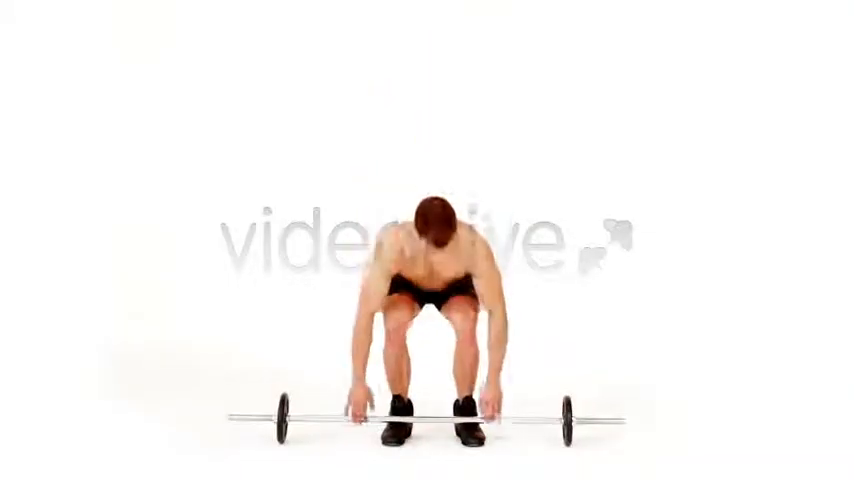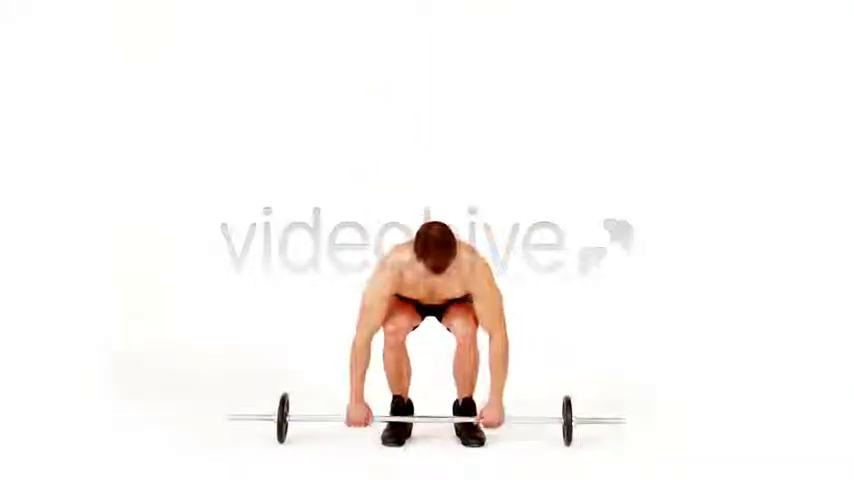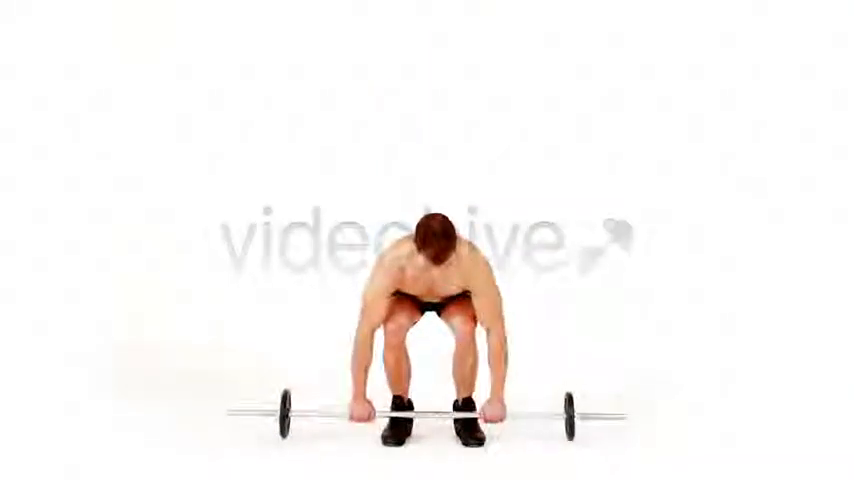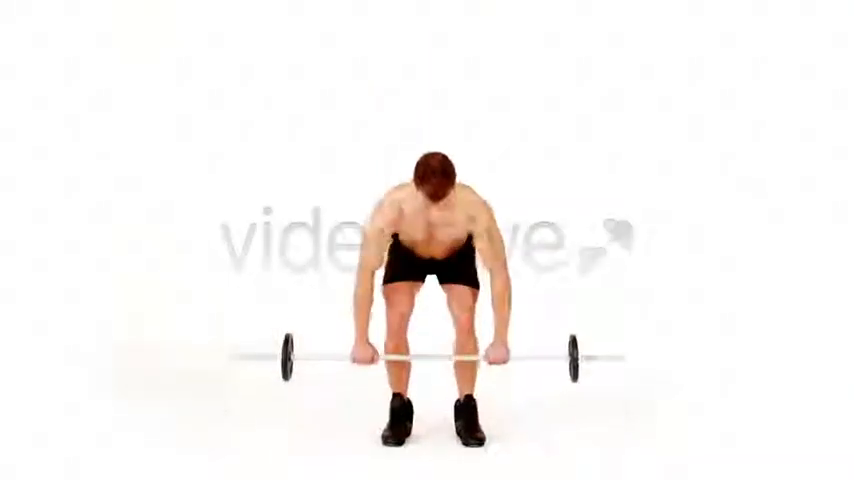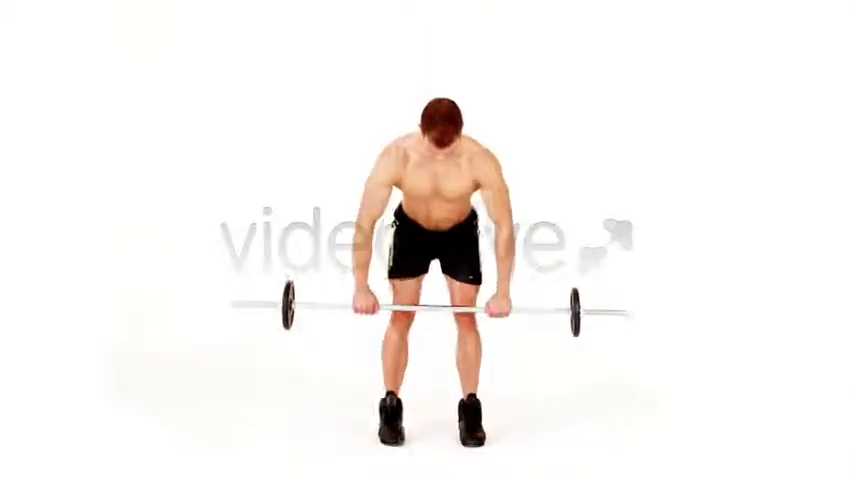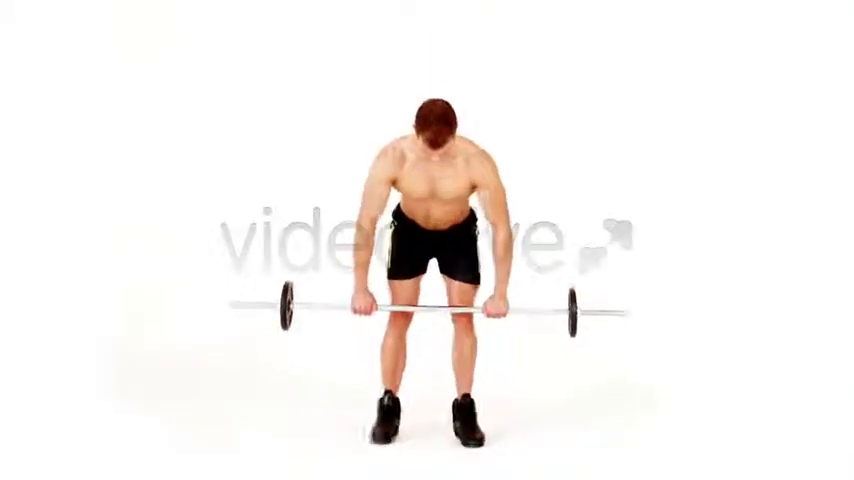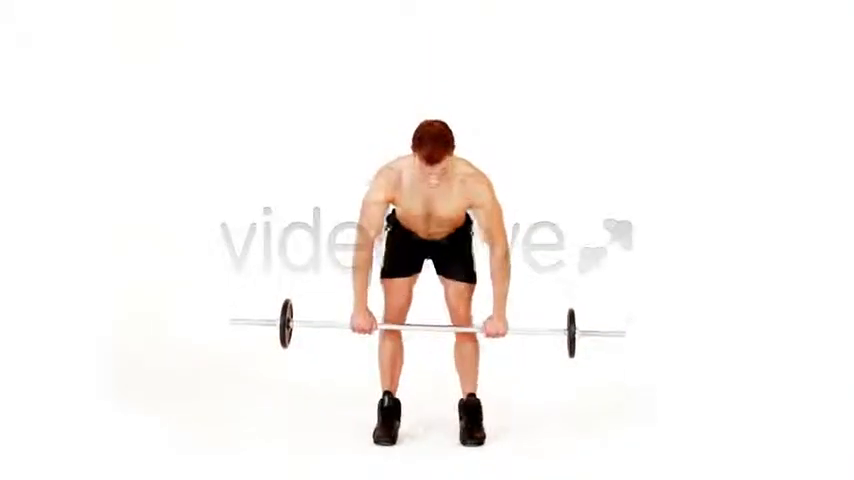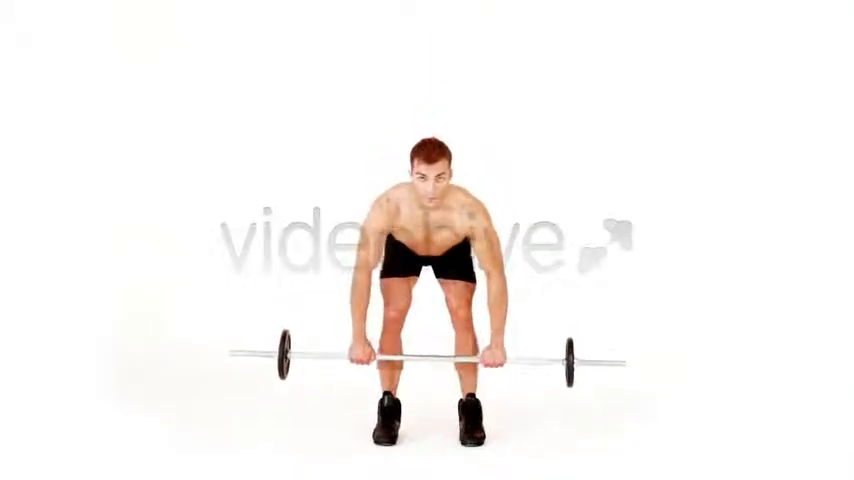
dt=0.4s
person 1, frame 1
left shoulder: (475, 246)
right shoulder: (390, 247)
left elbow: (497, 312)
right elbow: (365, 315)
left wrist: (493, 381)
right wrist: (358, 383)
left hip: (455, 285)
right hip: (406, 284)
left knee: (466, 327)
right knee: (394, 326)
left ankle: (465, 410)
right ankle: (400, 409)
person 1, frame 2
left shoulder: (475, 268)
right shoulder: (391, 268)
left elbow: (498, 334)
right elbow: (363, 335)
left wrist: (495, 401)
right wrist: (356, 400)
left hip: (455, 300)
right hip: (407, 299)
left knee: (466, 332)
right knee: (393, 330)
left ankle: (465, 409)
right ankle: (400, 408)
person 1, frame 3
left shoulder: (474, 264)
right shoulder: (391, 264)
left elbow: (495, 331)
right elbow: (365, 331)
left wrist: (497, 397)
right wrist: (358, 397)
left hip: (455, 295)
right hip: (407, 294)
left knee: (465, 332)
right knee: (394, 331)
left ankle: (465, 409)
right ankle: (400, 409)
person 1, frame 4
left shoulder: (474, 208)
right shoulder: (391, 207)
left elbow: (499, 273)
right elbow: (365, 272)
left wrist: (500, 339)
right wrist: (361, 338)
left hip: (457, 253)
right hip: (407, 252)
left knee: (464, 323)
right knee: (396, 320)
left ankle: (466, 408)
right ankle: (399, 408)
person 1, frame 5
left shoulder: (481, 161)
right shoulder: (394, 156)
left elbow: (504, 225)
right elbow: (365, 221)
left wrist: (503, 292)
right wrist: (361, 286)
left hip: (460, 233)
right hip: (411, 230)
left knee: (466, 319)
right knee: (401, 317)
left ankle: (469, 407)
right ankle: (391, 407)
person 1, frame 6
left shoulder: (478, 162)
right shoulder: (391, 158)
left elbow: (501, 227)
right elbow: (365, 223)
left wrist: (500, 292)
right wrist: (361, 287)
left hip: (458, 233)
right hip: (409, 230)
left knee: (463, 317)
right knee: (399, 316)
left ankle: (464, 408)
right ankle: (389, 406)
person 1, frame 7
left shoulder: (474, 183)
right shoulder: (388, 178)
left elbow: (498, 246)
right elbow: (364, 243)
left wrist: (498, 311)
right wrist: (360, 306)
left hip: (454, 237)
right hip: (404, 235)
left knee: (461, 317)
right knee: (393, 316)
left ankle: (470, 407)
right ankle: (388, 407)
person 1, frame 8
left shoulder: (471, 212)
right shoulder: (387, 207)
left elbow: (495, 276)
right elbow: (363, 272)
left wrist: (497, 342)
right wrist: (359, 338)
left hip: (452, 250)
right hip: (402, 248)
left knee: (462, 317)
right knee: (393, 317)
left ankle: (469, 407)
right ankle: (388, 407)
